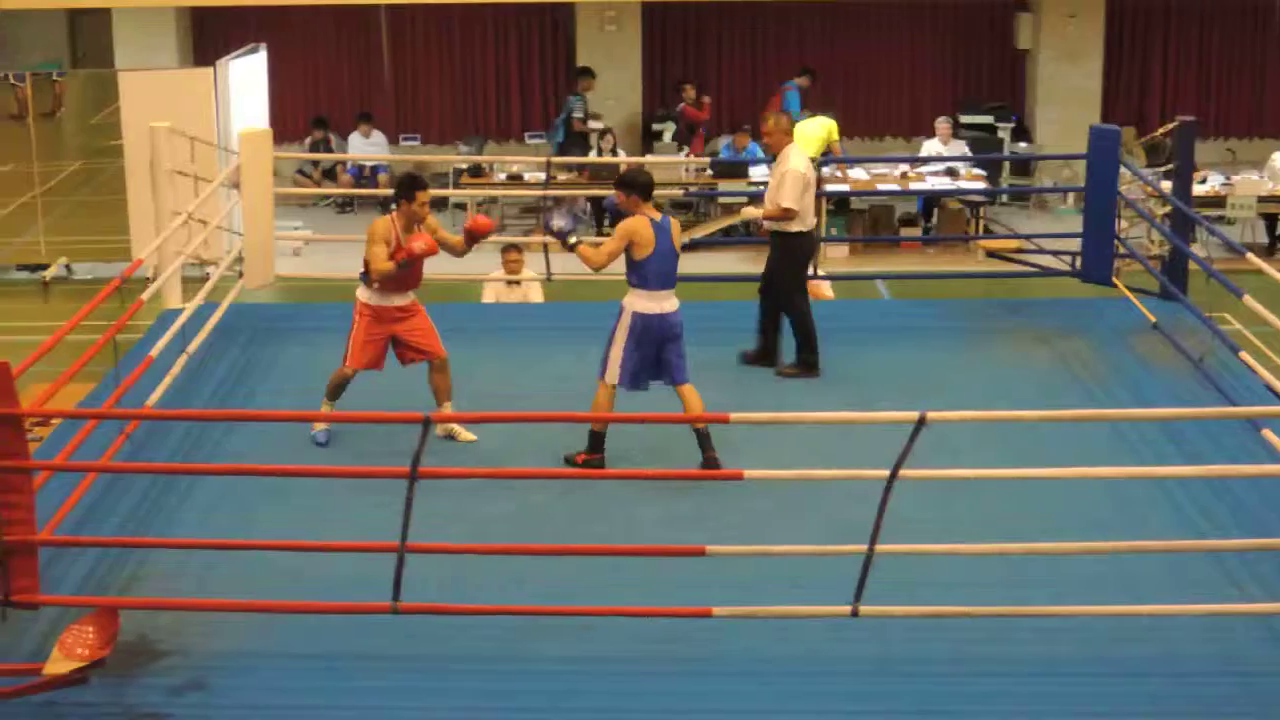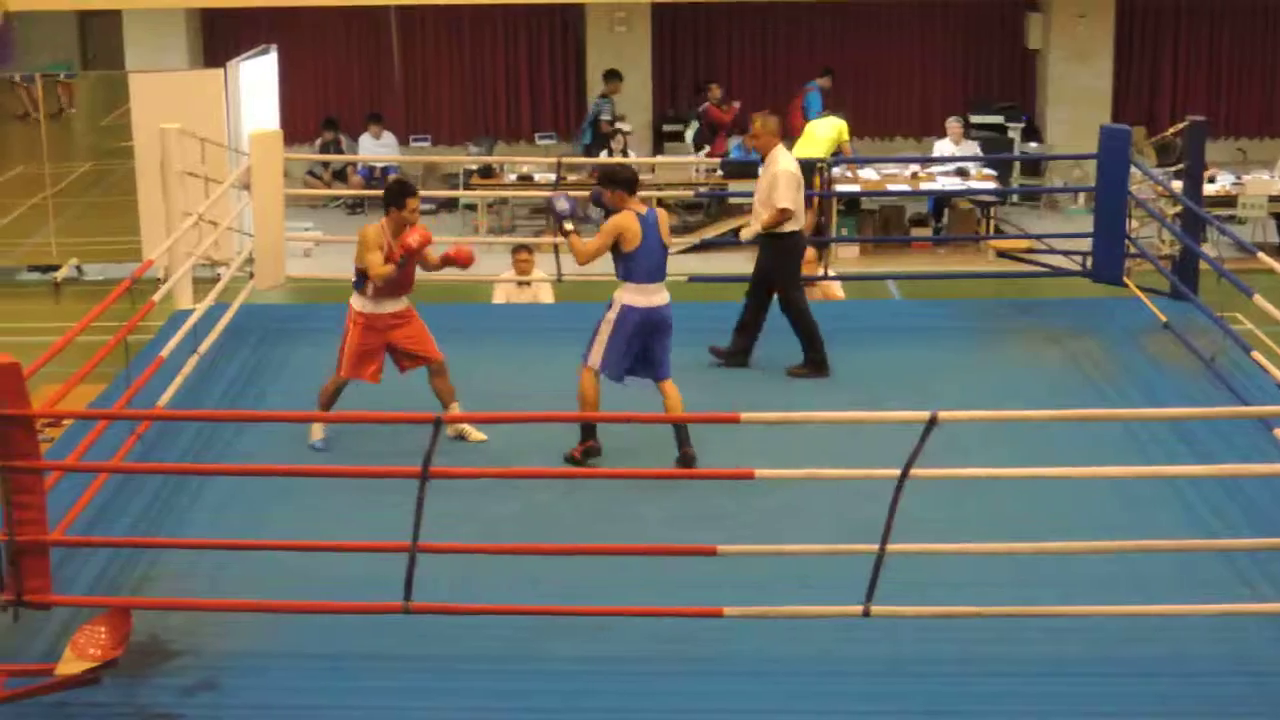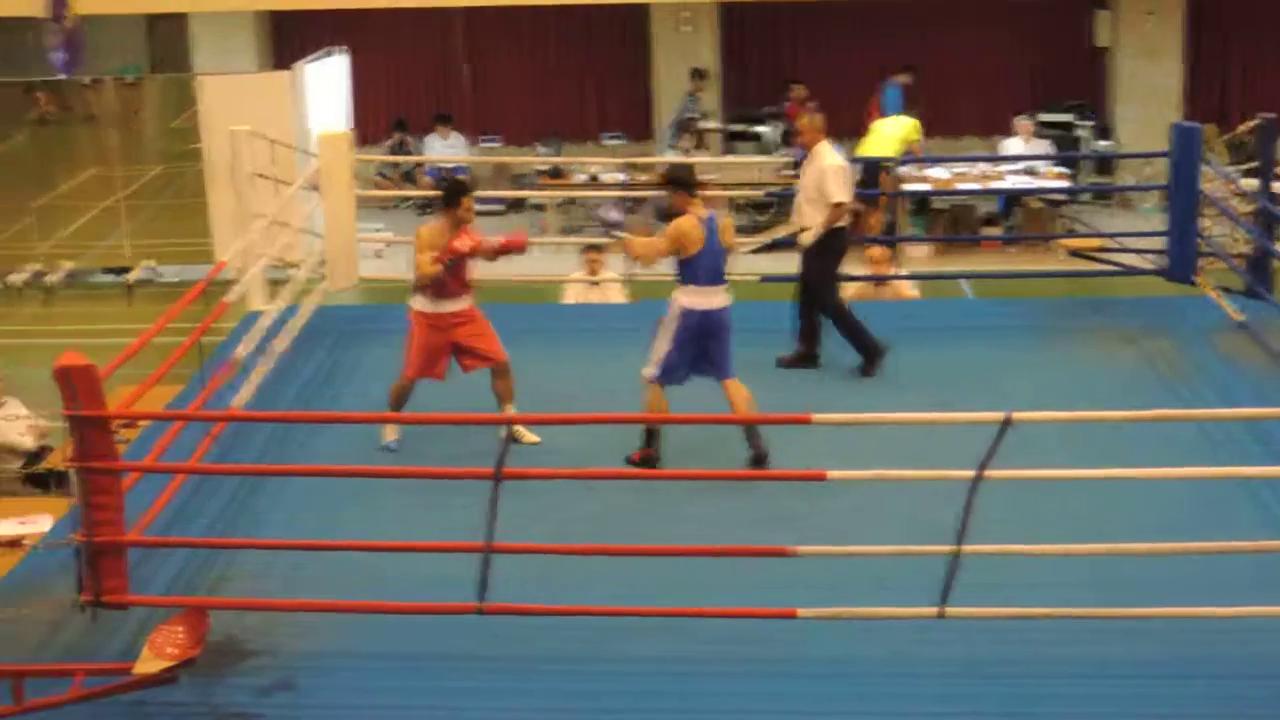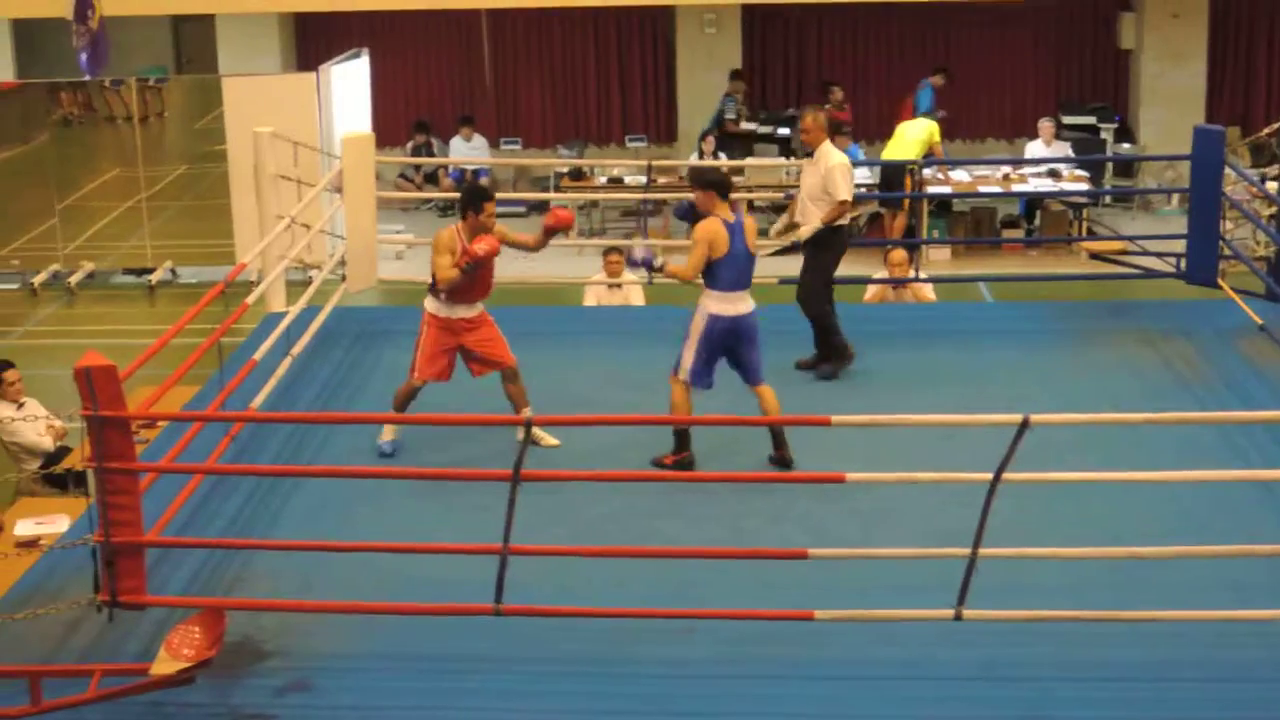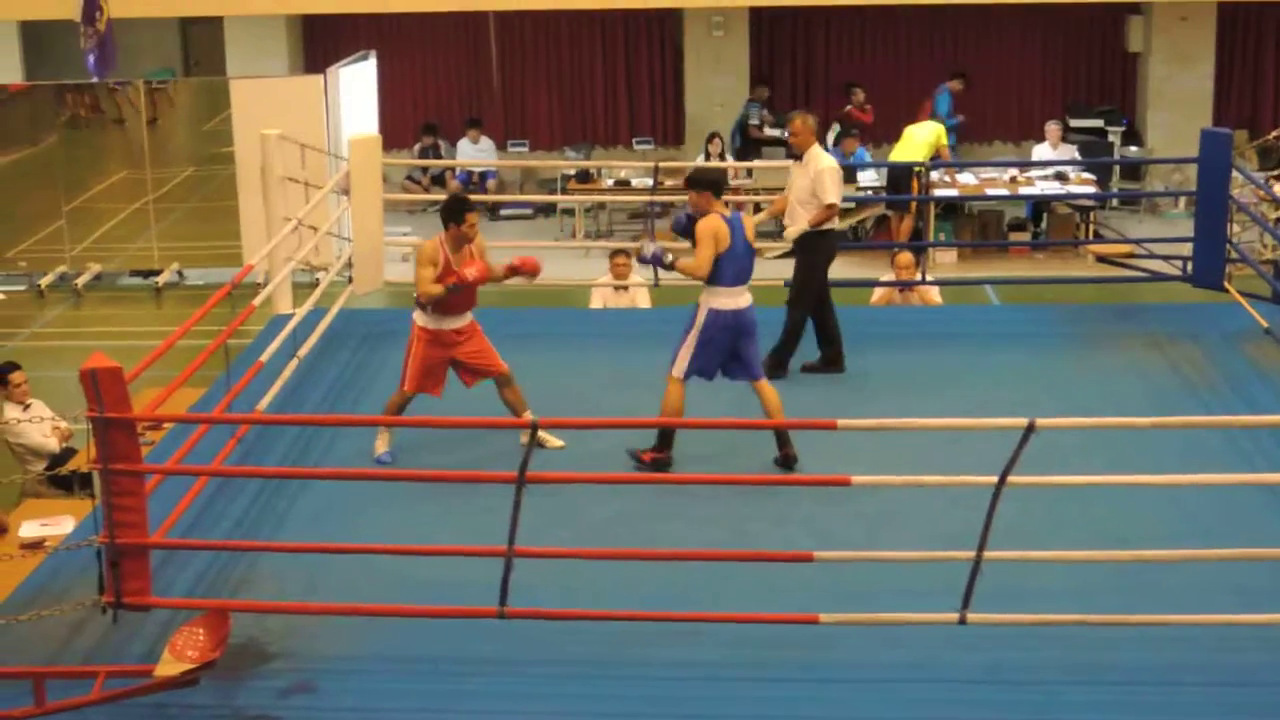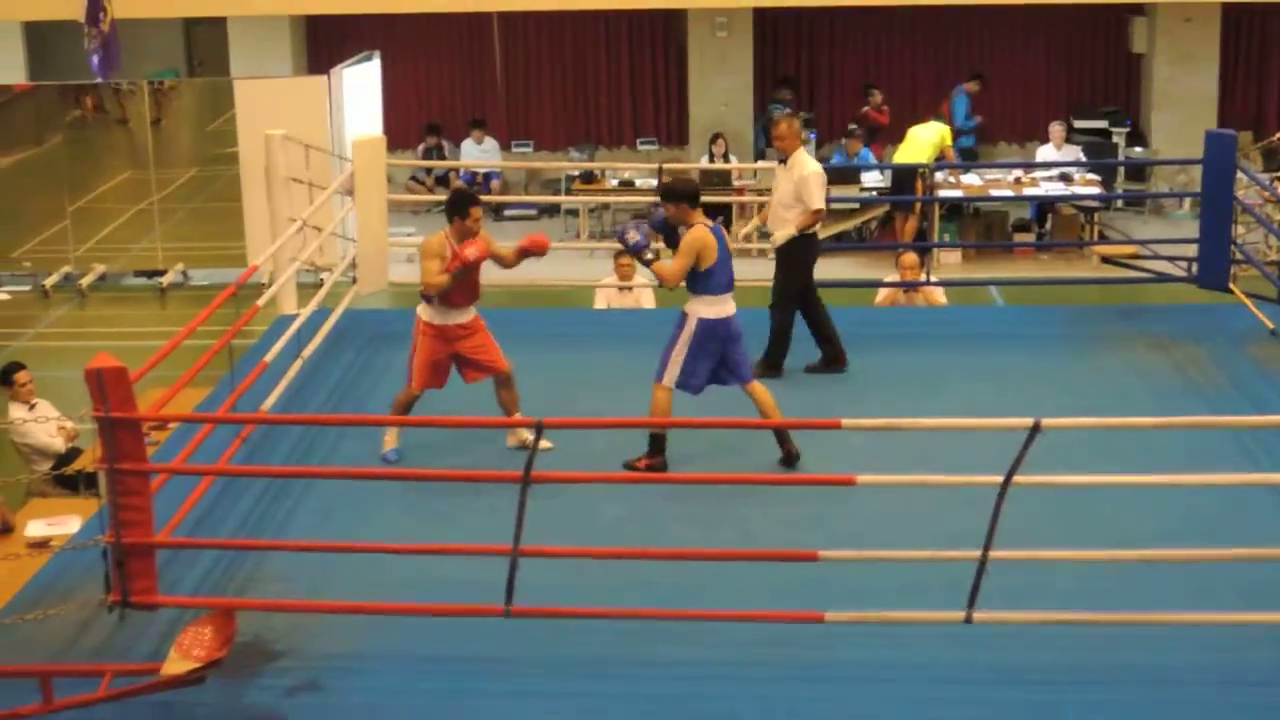
dt=0.2s
person 1, frame 1
left shoulder: (631, 226)
right shoulder: (674, 225)
left elbow: (597, 262)
left wrist: (569, 239)
left hip: (639, 312)
right hip: (669, 312)
left knee: (607, 382)
right knee: (682, 383)
left ankle: (593, 453)
right ankle: (709, 454)
person 1, frame 2
left shoulder: (618, 222)
right shoulder: (661, 216)
left elbow: (583, 256)
left wrist: (566, 224)
left hip: (629, 306)
right hip: (660, 305)
left knee: (590, 369)
right knee: (663, 379)
left ankle: (588, 441)
right ankle: (685, 448)
person 1, frame 3
left shoulder: (680, 226)
right shoulder: (721, 220)
left elbow: (645, 256)
left wrist: (622, 233)
left hip: (689, 308)
right hip: (719, 306)
left knee: (655, 378)
right knee: (728, 379)
left ankle: (649, 450)
right ankle: (757, 446)
person 1, frame 4
left shoulder: (705, 228)
right shoulder: (749, 224)
left elbow: (689, 274)
left wrist: (655, 264)
left hip: (714, 314)
right hip: (744, 313)
left knee: (680, 381)
right knee: (758, 382)
left ankle: (682, 452)
right ankle: (782, 450)
person 1, frame 5
left shoulder: (707, 224)
right shoulder: (745, 222)
left elbow: (701, 271)
left wrist: (669, 260)
left hip: (715, 309)
right hip: (743, 308)
left knee: (676, 377)
right knee: (758, 379)
left ankle: (660, 451)
right ankle: (786, 449)
person 1, frame 6
left shoulder: (694, 237)
right shoulder: (719, 230)
left elbow: (671, 280)
left wrist: (645, 254)
right wrist: (671, 239)
left hip: (701, 318)
right hip: (726, 315)
left knee: (664, 385)
right knee: (748, 381)
left ankle: (655, 456)
right ankle: (787, 446)
person 2, frame 1
left shoulder: (427, 224)
right shoulder: (381, 227)
left elbow: (458, 249)
right elbow: (377, 272)
left wrist: (472, 236)
right wrist: (407, 257)
left hip: (406, 304)
right hip: (373, 306)
left knee: (439, 358)
right knee: (349, 369)
left ankle: (447, 421)
right ankle: (325, 413)
person 2, frame 2
left shoulder: (413, 230)
right shoulder: (371, 234)
left elbow: (427, 264)
right elbow: (379, 277)
left wrist: (449, 258)
right wrist: (405, 254)
left hip: (400, 310)
right hip: (367, 314)
left knee: (437, 362)
right knee: (344, 376)
left ankle: (455, 423)
right ankle: (319, 424)
person 2, frame 3
left shoulder: (466, 231)
right shoulder: (427, 235)
left elbow: (484, 251)
right elbow: (421, 278)
left wrist: (503, 247)
right wrist: (451, 258)
left hip: (463, 310)
right hip: (430, 314)
left knee: (500, 362)
right knee: (410, 377)
left ankle: (511, 424)
right ankle: (391, 426)
person 2, frame 4
left shoulder: (494, 232)
right shoulder: (445, 238)
left elbow: (532, 245)
right elbow: (443, 282)
left wrist: (549, 230)
right wrist: (471, 262)
left hip: (474, 316)
right hip: (441, 318)
left knee: (510, 367)
right knee: (417, 380)
left ankle: (528, 427)
right ankle: (390, 427)
person 2, frame 5
left shoulder: (475, 245)
right shoulder: (429, 250)
left elbow: (492, 275)
right elbow: (424, 294)
left wrist: (514, 268)
right wrist: (457, 282)
left hip: (463, 326)
right hip: (430, 330)
left knee: (503, 374)
right knee: (408, 391)
left ankle: (531, 431)
right ankle: (382, 437)
person 2, frame 6
left shoulder: (480, 238)
right shoulder: (434, 245)
left elbow: (505, 260)
right elbow: (431, 287)
left wrist: (523, 250)
right wrist: (461, 266)
left hip: (467, 320)
right hip: (435, 325)
left knee: (504, 372)
right knee: (415, 388)
left ankle: (519, 433)
right ankle: (391, 435)
person 3, frame 1
left shoulder: (794, 167)
right shoulder: (787, 159)
left elbow: (788, 211)
left wrist: (757, 214)
right wrist: (763, 214)
left hip: (794, 241)
right hip: (787, 239)
left knee: (793, 301)
right knee: (768, 292)
left ankle: (808, 362)
right ankle: (766, 350)
person 3, frame 2
left shoulder: (783, 167)
right shoulder: (772, 162)
left elbow: (785, 212)
left wrist: (755, 228)
right wrist: (759, 229)
left hip: (784, 242)
right hip: (773, 241)
left knee: (792, 302)
right knee: (756, 295)
left ankle: (817, 362)
right ankle: (739, 350)
person 3, frame 3
left shoulder: (831, 164)
right shoulder: (812, 160)
left elbow: (840, 207)
left wrist: (816, 231)
right wrist: (808, 231)
left hip: (828, 239)
right hip: (815, 238)
left knee: (826, 300)
right knee: (807, 296)
left ankle: (870, 349)
right ankle: (807, 352)
person 3, frame 4
left shoulder: (835, 161)
right shoulder: (810, 161)
left elbow: (843, 204)
left wrist: (815, 226)
right wrist: (785, 221)
left hip: (828, 237)
right hip: (814, 236)
left knee: (808, 296)
right knee: (819, 295)
left ankle: (837, 351)
right ankle: (827, 354)
person 3, frame 5
left shoulder: (825, 166)
right shoulder: (799, 164)
left elbow: (831, 208)
right elbow: (788, 198)
left wrist: (801, 226)
right wrist: (761, 217)
left hip: (818, 240)
right hip: (807, 240)
left knee: (798, 301)
right knee: (818, 300)
left ankle: (778, 362)
right ankle: (832, 358)
person 3, frame 6
left shoulder: (809, 170)
right shoulder: (784, 166)
left elbow: (817, 213)
left wrist: (789, 232)
right wrist: (754, 224)
left hip: (799, 245)
right hip: (790, 243)
left knee: (782, 304)
right knee: (808, 301)
left ankle: (772, 363)
right ankle: (833, 357)
